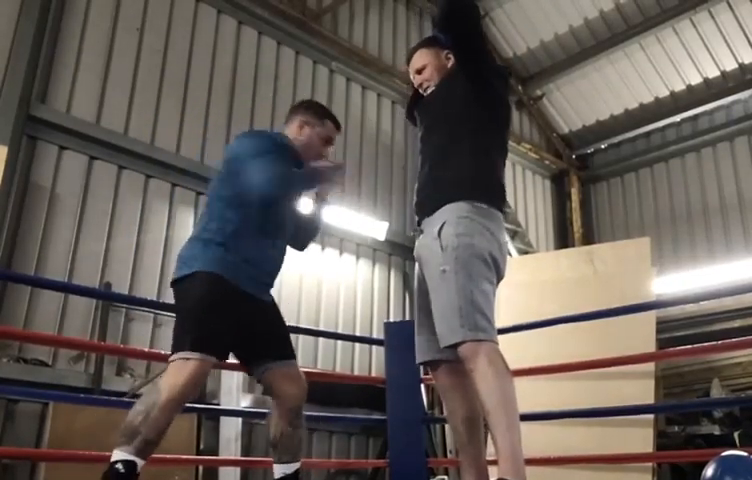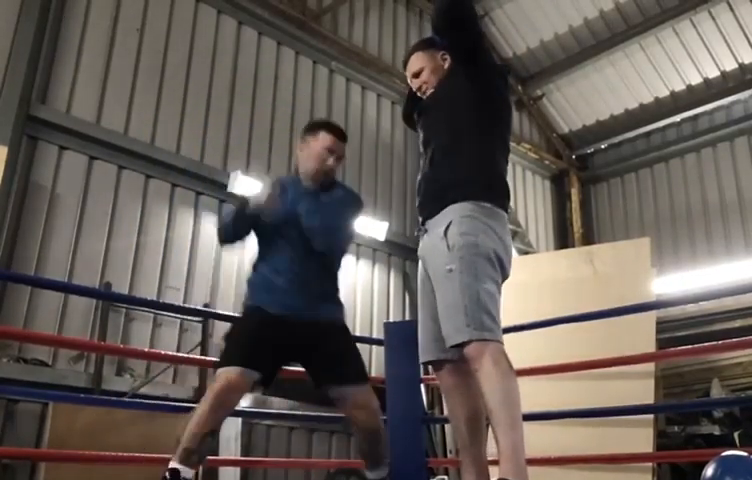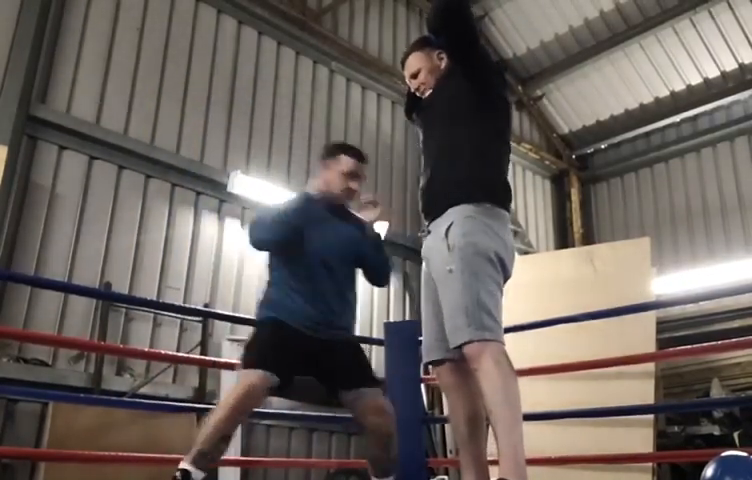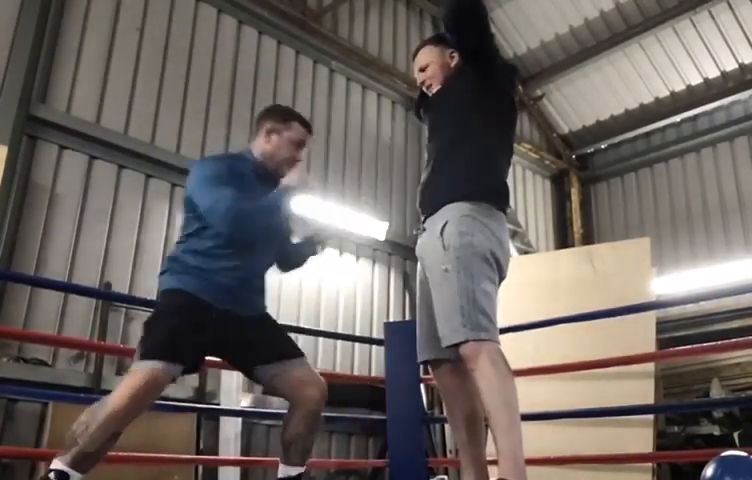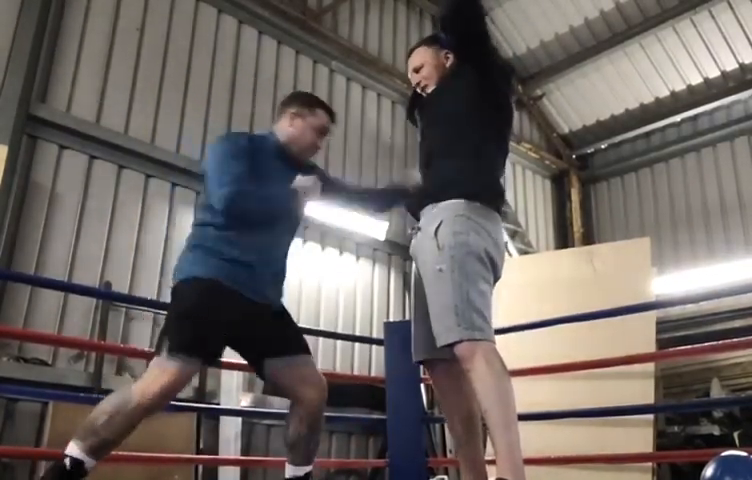
dt=0.5s
person 1, frame 1
left shoulder: (479, 80)
right shoulder: (439, 105)
right elbow: (413, 110)
right wrist: (423, 89)
left hip: (462, 220)
right hip: (436, 231)
left knee: (473, 343)
right knee: (445, 362)
person 1, frame 2
left shoulder: (478, 80)
right shoulder: (437, 109)
right elbow: (408, 113)
left hip: (466, 220)
right hip: (437, 232)
left knee: (478, 344)
right knee: (448, 362)
person 1, frame 3
left shoulder: (475, 79)
right shoulder: (438, 106)
right elbow: (413, 109)
left hip: (469, 220)
right hip: (441, 231)
left knee: (478, 344)
right knee: (447, 361)
person 1, frame 4
left shoulder: (484, 79)
right shoulder: (446, 106)
right elbow: (422, 106)
left hip: (465, 220)
right hip: (439, 230)
left knee: (475, 344)
right knee: (446, 361)
person 1, frame 5
left shoulder: (480, 80)
right shoulder: (439, 106)
left hip: (458, 218)
right hip: (433, 228)
left knee: (469, 343)
right knee: (441, 361)
person 2, frame 1
left shoulder: (290, 174)
right shoulder: (255, 143)
left elbow: (298, 239)
right elbow: (273, 186)
left wrist: (319, 204)
right wrist: (322, 174)
left hip: (254, 291)
right hip: (212, 276)
left knee: (291, 389)
right knee: (187, 374)
person 2, frame 2
left shoulder: (341, 198)
right shoulder: (277, 191)
left elbow: (331, 241)
right elbow: (228, 232)
left wrist: (298, 197)
right wrist: (250, 208)
left hip: (324, 321)
right hip: (267, 311)
left knee: (366, 411)
right knee: (224, 388)
person 2, frame 3
left shoulder: (354, 228)
right shoulder: (292, 207)
left elbow: (381, 276)
right elbow: (261, 236)
left wrist: (371, 230)
right wrist: (309, 200)
left hip: (336, 336)
right hip: (283, 323)
left knee: (381, 415)
right knee: (245, 392)
person 2, frame 4
left shoulder: (273, 194)
right shoulder: (215, 170)
left elbow: (283, 259)
right elbow: (231, 222)
left wrist: (309, 247)
right wrist: (284, 192)
left hip: (246, 309)
right hip: (191, 295)
left knee: (311, 390)
right knee: (140, 387)
person 2, frame 5
left shoulder: (301, 173)
right shoulder: (235, 147)
left elbow: (363, 199)
right elbow: (230, 200)
left wrist: (404, 192)
right wrist: (293, 194)
left hip: (262, 297)
right hip: (210, 281)
left knee: (312, 391)
right knee: (164, 382)
